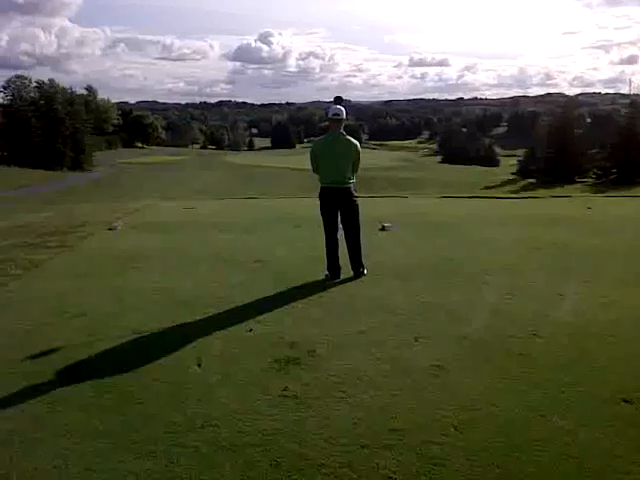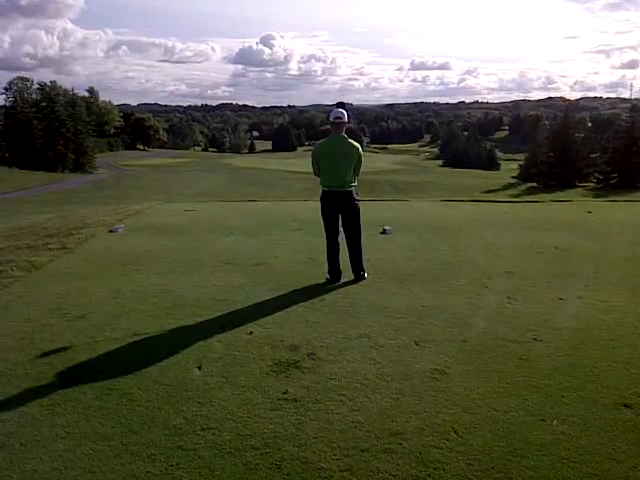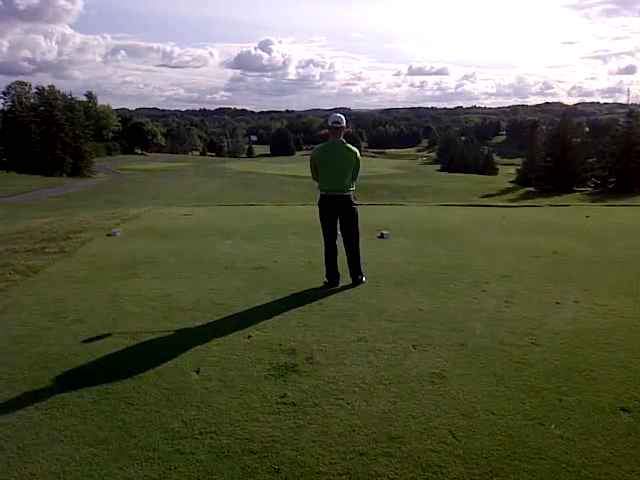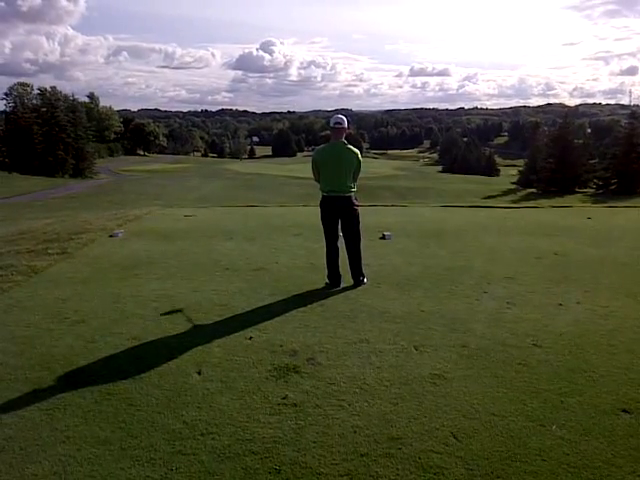
dt=0.5s
person 1, frame 1
left shoulder: (318, 144)
right shoulder: (353, 144)
left elbow: (315, 170)
right elbow: (355, 170)
left hip: (327, 192)
right hip: (347, 191)
left knee: (331, 233)
right knee: (352, 232)
left ankle: (334, 271)
right ankle: (358, 269)
person 1, frame 2
left shoulder: (319, 147)
right shoulder: (355, 147)
left elbow: (317, 173)
right elbow: (356, 173)
left hip: (328, 196)
right hip: (348, 195)
left knee: (332, 237)
right knee: (353, 236)
left ankle: (334, 275)
right ankle: (358, 272)
person 1, frame 3
left shoulder: (317, 152)
right shoulder: (353, 152)
left elbow: (315, 177)
right elbow: (354, 177)
left hip: (326, 200)
right hip: (347, 199)
left knee: (330, 241)
right knee: (351, 240)
left ankle: (332, 278)
right ankle: (356, 277)
person 1, frame 4
left shoulder: (319, 152)
right shoulder: (354, 153)
left elbow: (317, 178)
right elbow: (355, 178)
left hip: (328, 201)
right hip: (348, 200)
left knee: (331, 242)
right knee: (353, 241)
left ankle: (334, 279)
right ankle: (358, 277)
